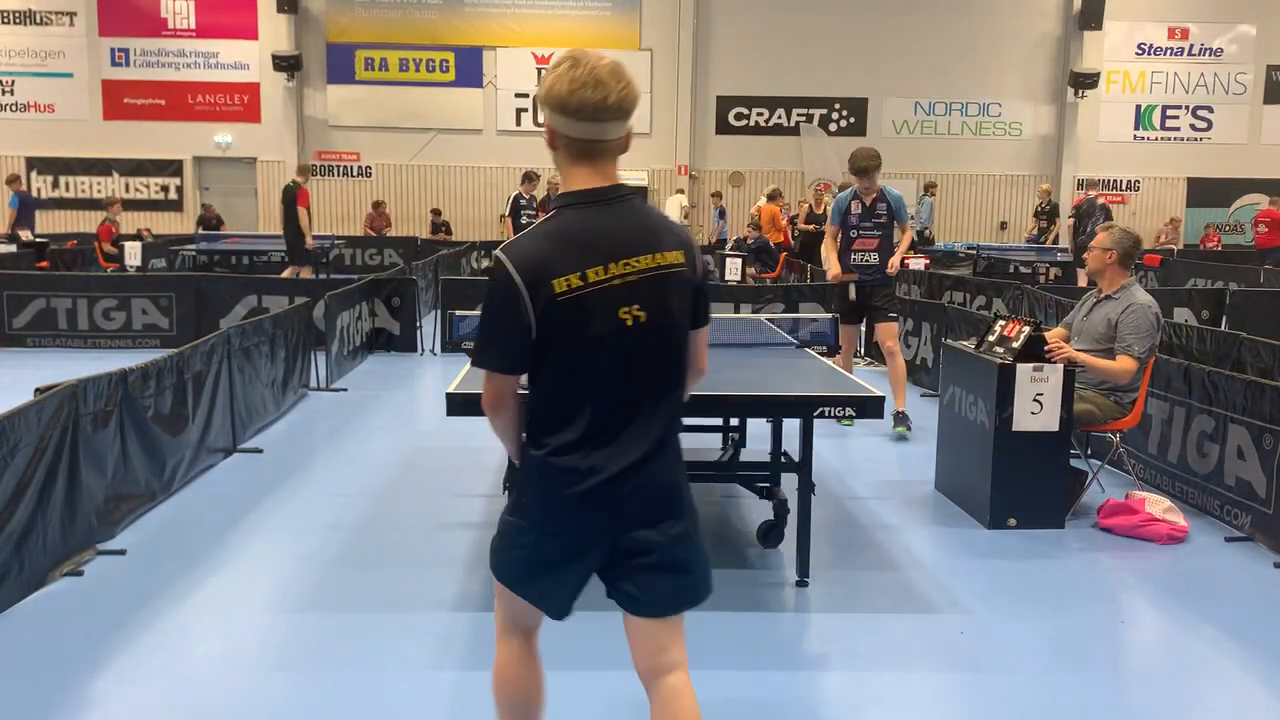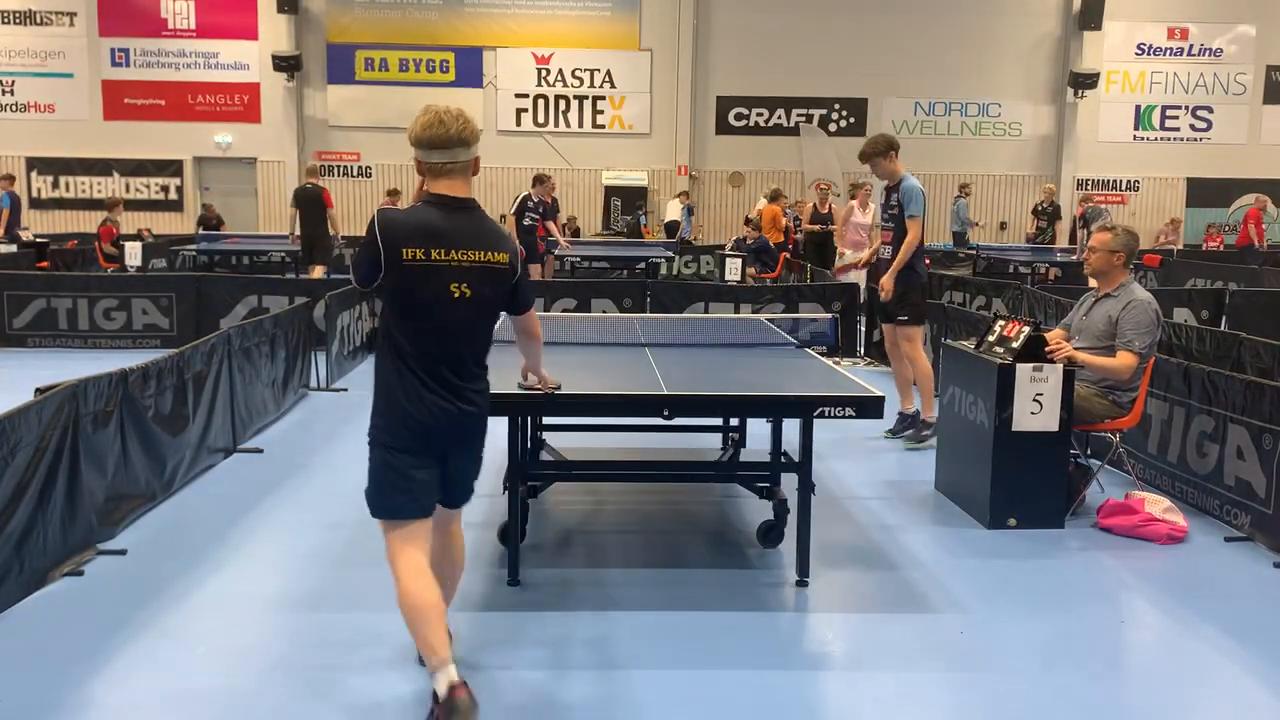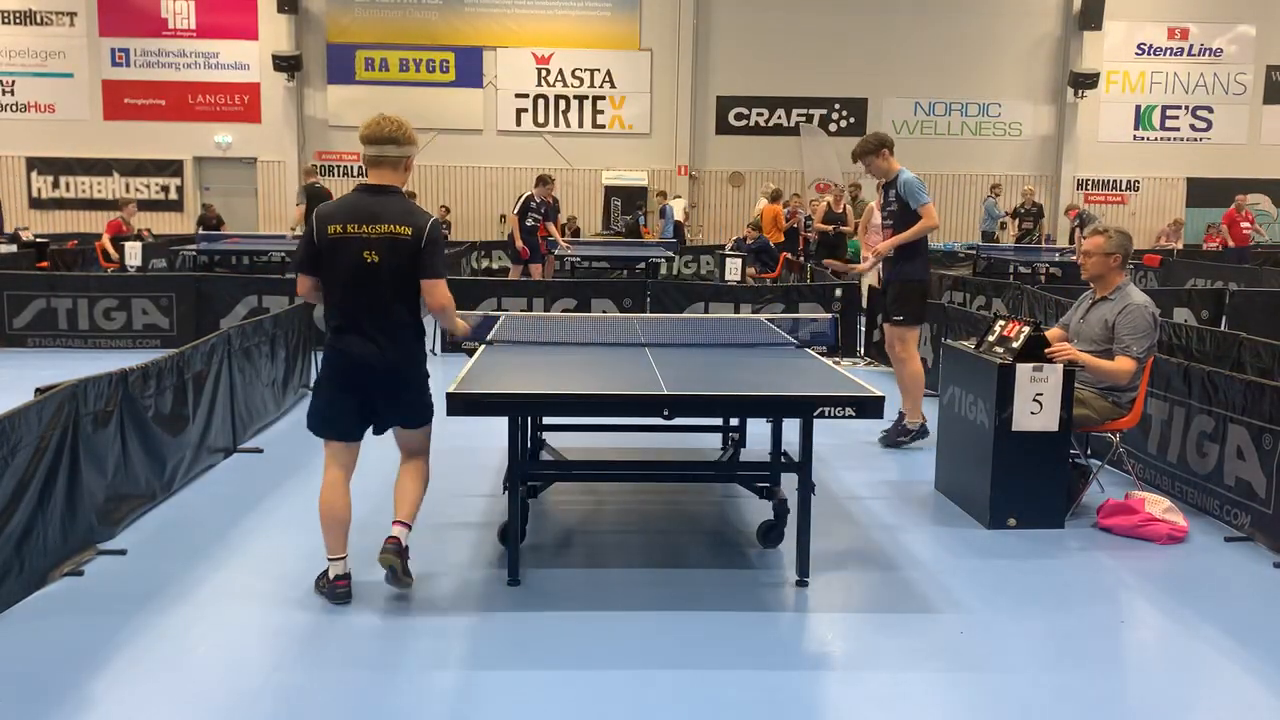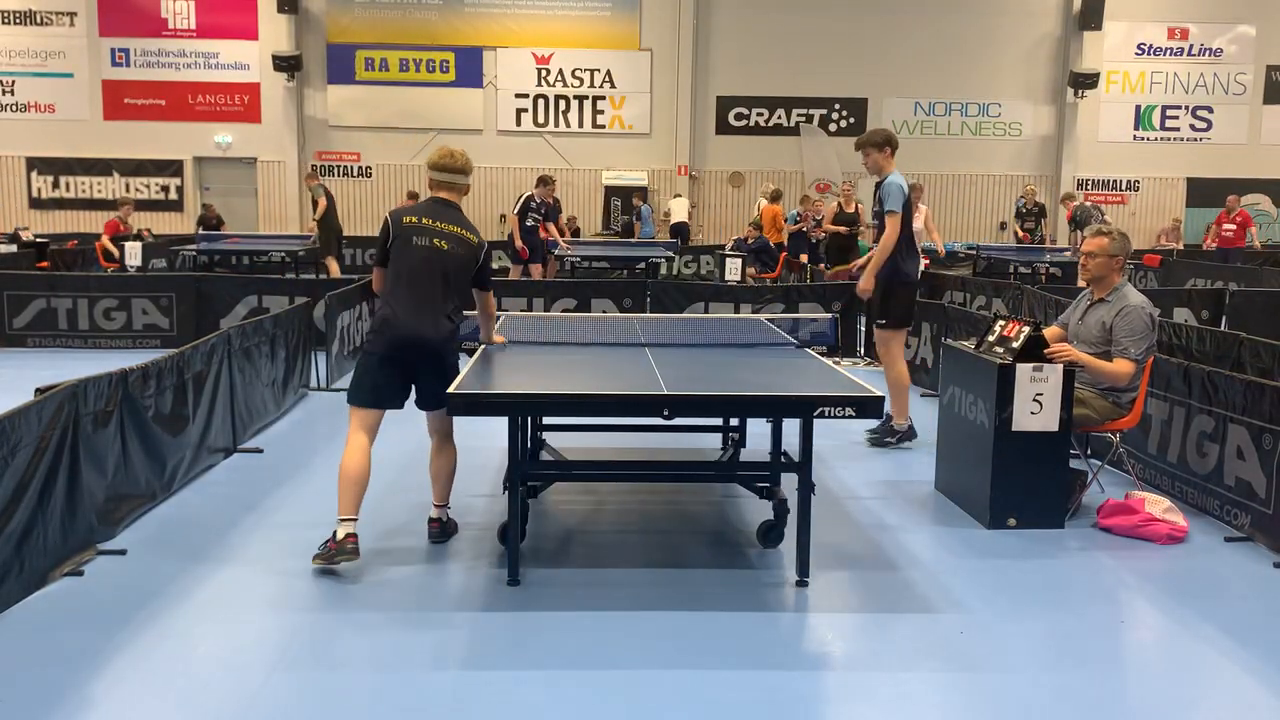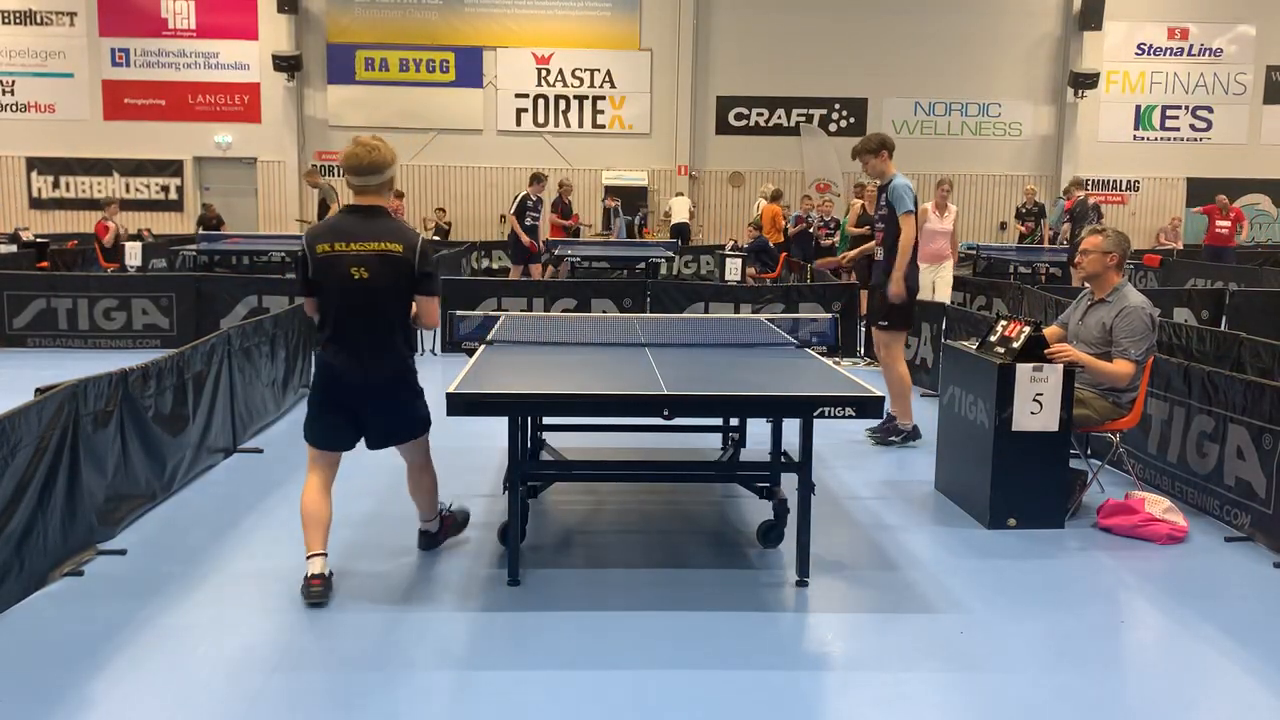
dt=0.7s
person 1, frame 1
left shoulder: (523, 260)
right shoulder: (675, 242)
left elbow: (498, 399)
right elbow: (695, 366)
left wrist: (522, 456)
left hip: (558, 486)
right hip: (655, 485)
left knee: (516, 626)
right knee: (666, 666)
person 1, frame 2
left shoulder: (391, 226)
right shoulder: (502, 244)
left elbow: (363, 279)
right elbow: (529, 330)
right wrist: (535, 368)
left hip: (404, 419)
right hip: (468, 414)
left knee: (409, 552)
right knee: (446, 525)
right ankle: (438, 641)
person 1, frame 3
left shoulder: (325, 217)
right shoulder: (421, 223)
left elbow: (307, 292)
right elbow: (437, 303)
right wrist: (456, 323)
left hip: (343, 362)
right hip: (400, 363)
left knee: (337, 468)
right knee: (415, 454)
left ankle: (337, 572)
right ankle: (397, 539)
person 1, frame 4
left shoulder: (398, 218)
right shoulder: (474, 239)
left elbow: (378, 283)
right elbow: (486, 306)
right wrist: (489, 335)
left hip: (390, 335)
right hip: (440, 342)
left knee: (360, 432)
right knee: (441, 432)
left ankle: (345, 533)
right ankle: (439, 517)
person 1, frame 5
left shoulder: (316, 238)
right shoulder: (411, 242)
left elbow: (311, 308)
right elbow: (430, 319)
left hip: (334, 375)
right hip: (392, 374)
left knee: (319, 470)
right knee: (417, 455)
left ankle: (316, 570)
right ankle: (432, 525)
person 2, frame 1
left shoulder: (894, 198)
right shoulder: (843, 201)
left elbow: (906, 231)
right elbow: (830, 238)
left wrist: (898, 255)
right wrist: (832, 265)
left hip: (882, 283)
right hip: (851, 282)
left knee: (890, 346)
right knee: (847, 347)
left ankle: (900, 412)
person 2, frame 2
left shoulder: (910, 187)
right shoulder: (888, 189)
left elbow: (913, 236)
left wrist: (890, 275)
right wrist: (871, 254)
left hip: (908, 279)
right hip: (893, 279)
left knee: (911, 348)
right knee: (893, 349)
left ankle: (930, 418)
right ankle: (908, 412)
person 2, frame 3
left shoulder: (908, 181)
right shoulder: (887, 187)
left elbow: (932, 221)
left wrist: (893, 243)
right wrist: (871, 263)
left hip: (910, 276)
right hip: (894, 276)
left knee: (905, 349)
right knee: (893, 347)
left ankle: (915, 424)
right ankle: (908, 414)
person 2, frame 4
left shoulder: (892, 184)
right shoulder: (887, 184)
left elbow: (892, 232)
left wrist: (869, 272)
right wrist: (867, 259)
left hip: (895, 278)
right hip: (891, 278)
left knee: (890, 350)
right knee: (888, 349)
left ankle: (902, 426)
right ankle: (896, 416)
person 2, frame 5
left shoulder: (899, 186)
right shoulder: (884, 189)
left elbow: (908, 233)
left wrist: (897, 277)
right wrist: (859, 251)
left hip: (896, 281)
right hip: (882, 280)
left knee: (893, 353)
right knee: (883, 351)
left ankle: (906, 426)
right ankle: (895, 417)
person 3, frame 1
left shoulder: (1139, 307)
right shoulder: (1091, 297)
left elbow: (1124, 372)
right elbow: (1059, 335)
left wrist: (1079, 357)
left hip: (1106, 398)
person 3, frame 2
left shoulder: (1138, 304)
right shoulder: (1090, 297)
left elbow: (1124, 368)
right elbow: (1057, 336)
left wrist: (1079, 358)
left hip: (1106, 397)
person 3, frame 3
left shoulder: (1134, 307)
right shoulder: (1087, 298)
left elbow: (1123, 373)
right elbow: (1055, 336)
left wrist: (1081, 358)
left hip: (1104, 398)
person 3, frame 4
left shoulder: (1133, 308)
right shoulder: (1086, 297)
left elbow: (1122, 375)
right elbow: (1052, 335)
left wrist: (1081, 359)
left hip: (1105, 400)
right hip: (1071, 386)
person 3, frame 5
left shoulder: (1132, 308)
right shoulder: (1086, 297)
left elbow: (1122, 375)
right elbow: (1051, 334)
left wrist: (1081, 358)
left hip: (1105, 400)
right hip: (1071, 386)
